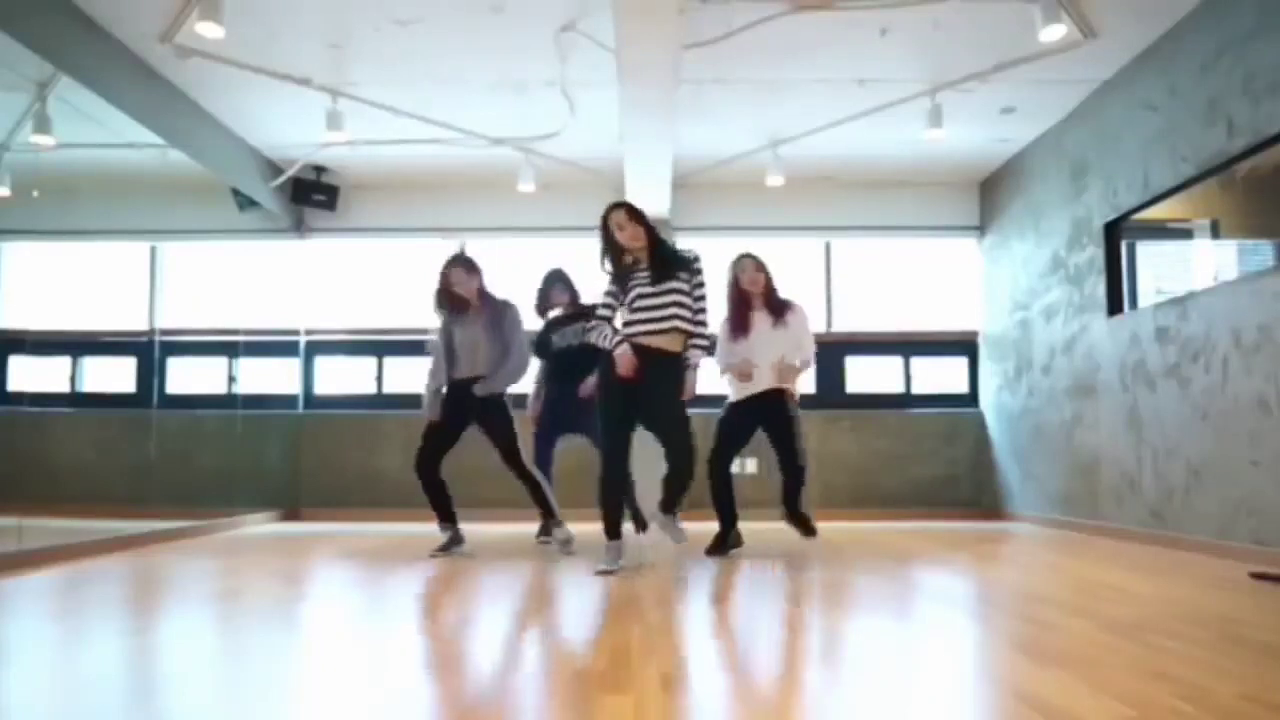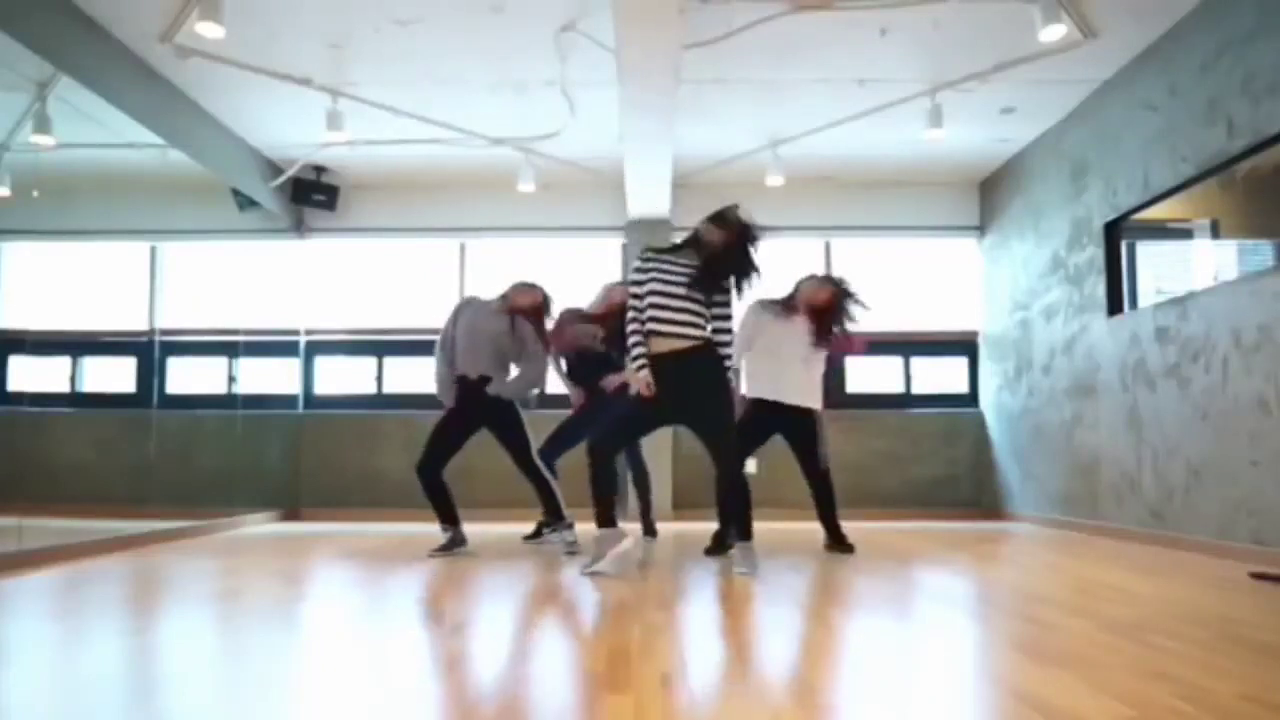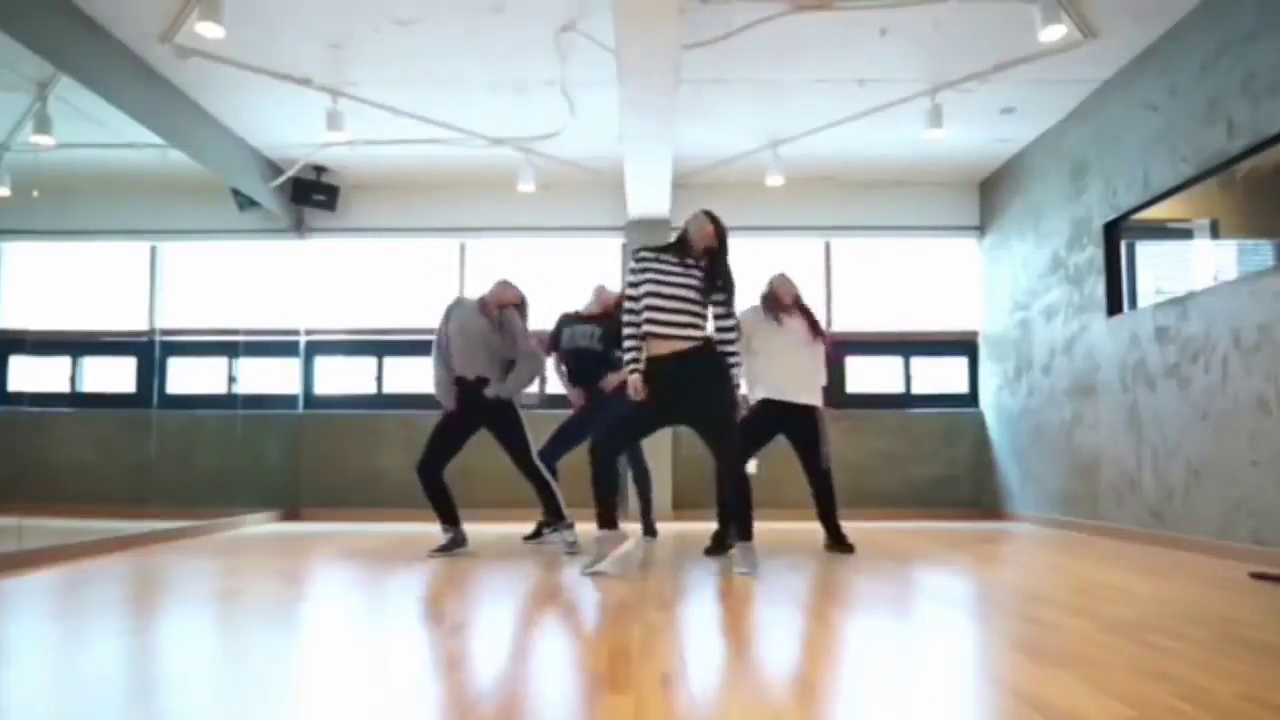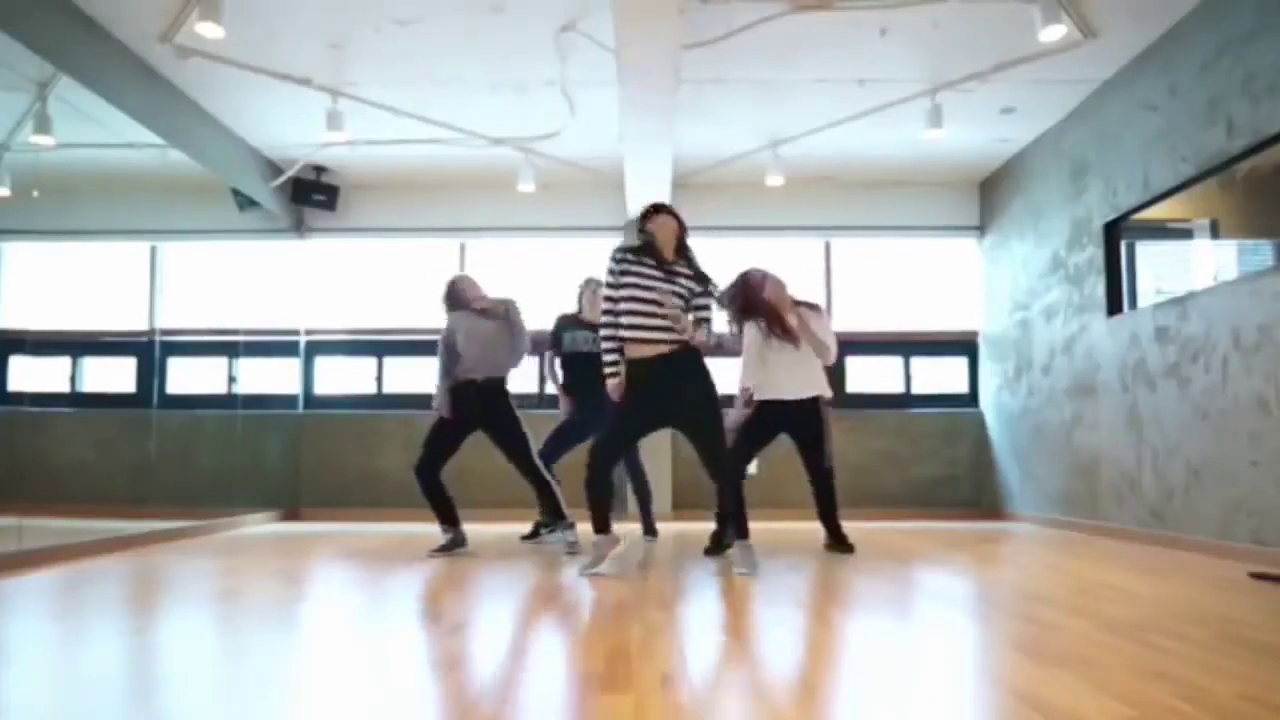
dt=0.5s
person 1, frame 1
left shoulder: (686, 264)
right shoulder: (621, 276)
left elbow: (700, 319)
right elbow: (598, 326)
left wrist: (691, 366)
right wrist: (618, 346)
left hip: (665, 370)
right hip: (624, 369)
left knee: (683, 457)
right knee: (614, 461)
left ankle: (667, 513)
right ankle: (614, 544)
person 1, frame 2
left shoulder: (716, 276)
right shoulder: (648, 261)
left elbow: (723, 333)
right elbow: (633, 319)
left wrist: (727, 383)
right wrist: (639, 367)
left hip: (701, 370)
right hip: (657, 374)
left knee: (727, 459)
right knee: (601, 446)
left ankle: (743, 544)
right ankle: (608, 535)
person 1, frame 3
left shoulder: (713, 272)
right shoulder: (643, 260)
left elbow: (727, 330)
right elbow: (630, 318)
left wrist: (732, 386)
right wrist: (632, 370)
left hip: (702, 370)
right hip: (658, 376)
left knee: (729, 457)
right knee: (602, 447)
left ankle: (743, 544)
right ankle: (609, 536)
person 1, frame 4
left shoulder: (693, 276)
right shoulder: (623, 260)
left elbow: (703, 333)
right elbow: (608, 319)
left wrist: (687, 326)
right wrist: (611, 371)
left hip: (684, 374)
right hip: (639, 379)
left knee: (718, 461)
right knee: (599, 459)
left ankle: (741, 545)
right ankle: (603, 542)
person 2, frame 1
left shoulder: (790, 312)
right shoulder: (735, 319)
left elbow: (807, 351)
right elbow: (721, 357)
left wrist: (791, 367)
right wrist: (734, 366)
left hip: (777, 396)
right hip: (742, 399)
left knee: (793, 461)
right knee: (718, 463)
left ankle: (792, 508)
right ankle: (728, 530)
person 2, frame 2
left shoulder: (821, 332)
right shoulder: (762, 311)
left elbow: (815, 372)
right elbow: (737, 350)
left wrist: (814, 402)
left hip: (802, 408)
right hip: (763, 403)
left knee: (818, 472)
left ankle: (834, 534)
right ankle: (725, 533)
person 2, frame 3
left shoulder: (810, 324)
right shoulder: (753, 317)
left elbow: (817, 369)
left wrist: (815, 401)
left hip: (805, 407)
right hip: (767, 404)
left knee: (819, 470)
left ankle: (834, 534)
right ankle: (725, 532)
person 2, frame 4
left shoulder: (813, 314)
right shoulder: (757, 326)
left elbow: (829, 356)
right elbow: (749, 371)
left wrist: (804, 328)
right wrist: (739, 408)
left hip: (808, 404)
right hip: (770, 404)
left knee: (821, 470)
right knee: (733, 463)
left ankle: (834, 533)
right ankle: (723, 533)
person 3, frame 1
left shoulder: (503, 312)
right shoulder: (452, 318)
left elbow: (518, 359)
right elbow: (441, 360)
left wrist: (488, 386)
right wrist: (432, 399)
left hip: (488, 399)
right hip: (456, 398)
left knee: (516, 463)
right knee: (425, 463)
left ankle: (555, 526)
right ankle: (451, 531)
person 3, frame 2
left shoulder: (520, 327)
right shoulder: (468, 307)
left elbow: (536, 369)
right elbow: (444, 349)
left wrist: (503, 389)
right wrist: (447, 390)
left hip: (495, 400)
right hip: (463, 399)
left knee: (530, 464)
right knee: (427, 467)
left ankle: (563, 529)
right ankle: (454, 533)
person 3, frame 3
left shoulder: (508, 318)
right shoulder: (457, 309)
left elbow: (533, 359)
right elbow: (441, 354)
left wrist: (503, 389)
right wrist: (446, 393)
left hip: (493, 399)
right hip: (462, 399)
left knee: (529, 465)
right knee: (427, 467)
left ankle: (563, 528)
right ankle: (454, 533)
person 3, frame 4
left shoulder: (506, 310)
right shoulder: (457, 321)
left elbow: (518, 348)
right elbow: (446, 365)
right wrist: (442, 399)
left hip: (493, 397)
right hip: (461, 398)
left knee: (529, 466)
right knee: (425, 468)
left ankle: (564, 528)
right ankle: (453, 533)
person 4, frame 1
left shoulder: (593, 317)
right shoulder: (551, 326)
left wrist: (596, 377)
right wrist: (534, 397)
left hip: (586, 399)
right hip: (556, 401)
right knee: (541, 460)
left ankle: (636, 514)
right ankle: (548, 522)
person 4, frame 2
left shoulder: (616, 326)
right shoulder: (569, 318)
right elbow: (555, 355)
left wrist: (621, 377)
right wrist: (570, 386)
left hip: (615, 399)
right hip: (589, 403)
left knee: (634, 459)
right knee: (544, 456)
left ankle: (647, 520)
person 4, frame 3
left shoulder: (613, 323)
right shoulder: (566, 321)
right elbow: (556, 359)
left wrist: (620, 374)
right wrist: (569, 387)
left hip: (615, 399)
right hip: (588, 404)
left knee: (635, 459)
right knee: (545, 457)
left ankle: (647, 520)
right ankle: (550, 521)
person 4, frame 4
right shoulder: (565, 324)
right elbow: (550, 359)
right wrist: (560, 393)
left hip: (609, 407)
right hip: (579, 410)
left knee: (632, 464)
right knee: (543, 459)
left ankle: (648, 521)
right ankle: (547, 521)
